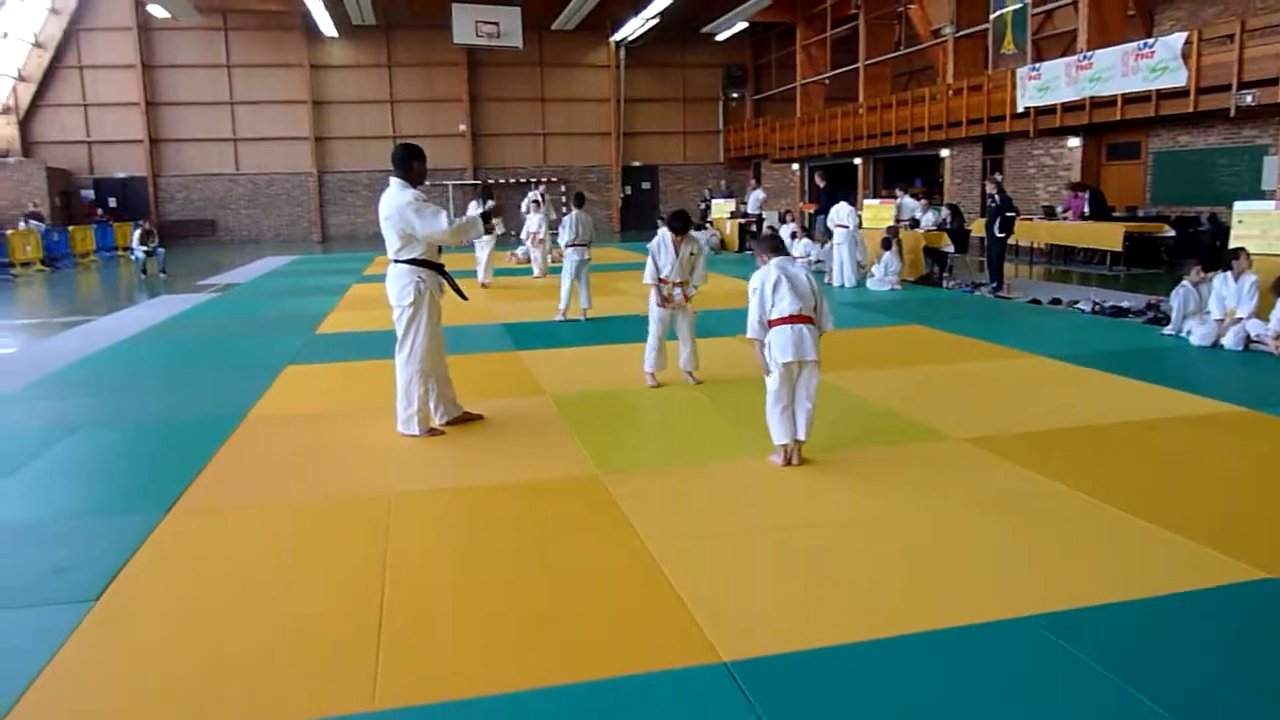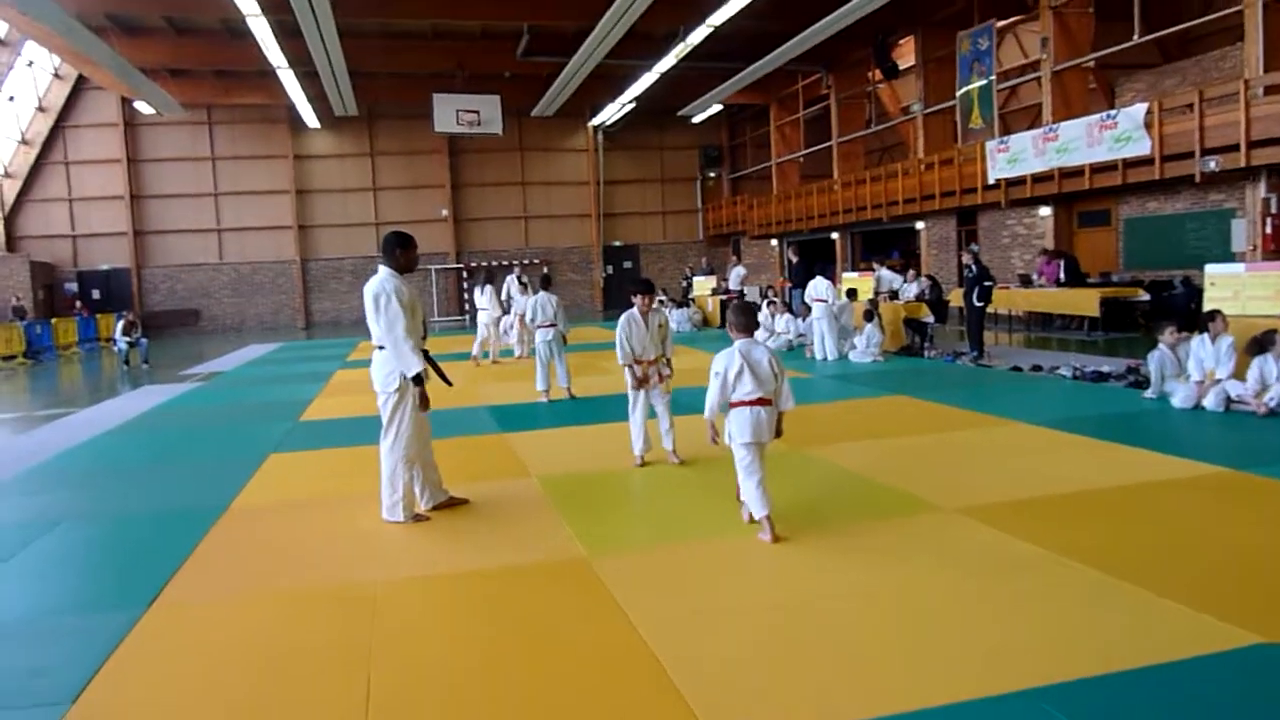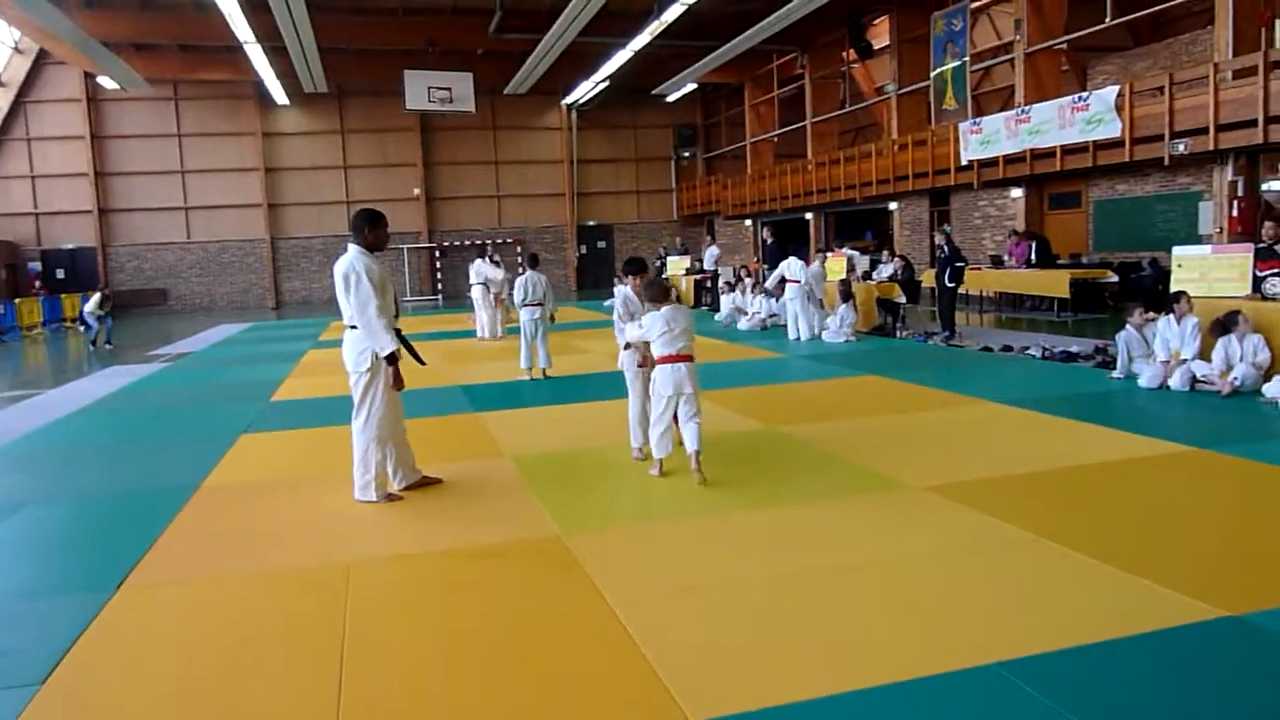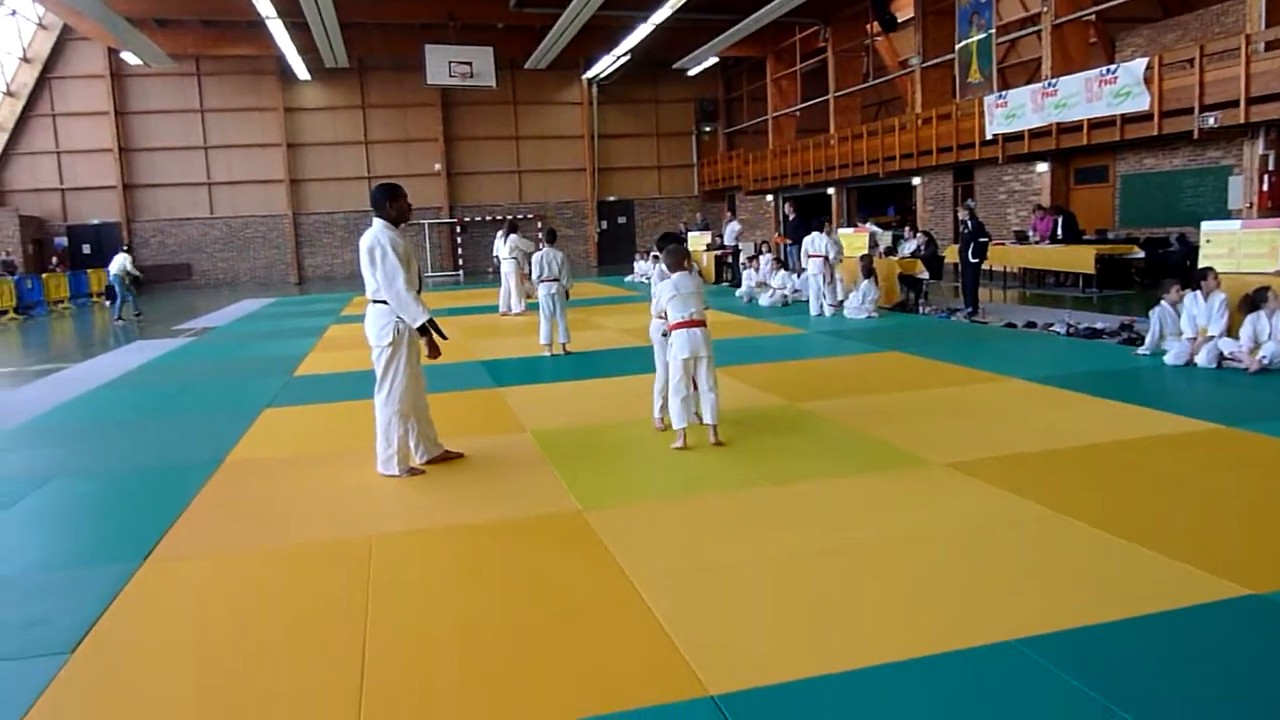
dt=0.7s
person 1, frame 1
left shoulder: (398, 196)
right shoulder: (406, 200)
left elbow: (431, 231)
right elbow: (446, 229)
left wrist: (477, 222)
right wrist: (483, 219)
left hip: (416, 279)
right hip: (413, 282)
left knee: (432, 350)
right knee: (415, 353)
left ankle: (447, 411)
right ankle: (412, 422)
person 1, frame 2
left shoulder: (387, 283)
right shoulder: (388, 286)
right elbow: (399, 338)
left wrist: (417, 376)
right wrist: (417, 382)
left hip: (400, 366)
right hip: (397, 369)
left knee: (417, 436)
right knee: (400, 440)
left ankle: (434, 496)
right ankle: (397, 509)
person 1, frame 3
left shoulder: (358, 261)
right shoulder: (359, 265)
right elbow: (371, 317)
left wrist: (391, 354)
right wrist: (392, 361)
left hip: (373, 346)
right hip: (369, 348)
left knee: (391, 416)
right knee: (372, 419)
left ankle: (407, 476)
right ankle: (370, 489)
person 1, frame 4
left shoulder: (384, 236)
right shoulder: (383, 239)
right elbow: (399, 290)
left wrist: (422, 324)
right wrist: (426, 333)
left hip: (397, 320)
right hip: (391, 322)
left knee: (412, 390)
right knee: (394, 394)
left ankle: (428, 451)
right ankle: (392, 462)
person 2, frame 1
left shoulder: (761, 276)
right shoulder: (804, 272)
left elbow: (757, 318)
right elbow: (822, 313)
left wrist: (760, 352)
left hip: (780, 337)
right hip: (808, 336)
left knee: (778, 397)
right knee: (805, 397)
left ankle: (782, 450)
right ankle: (796, 450)
person 2, frame 2
left shoulder: (724, 358)
right shoulder: (768, 354)
left elbow: (715, 394)
right elbow: (783, 392)
left wrist: (710, 425)
right wrist: (779, 422)
left hip: (740, 417)
right hip: (766, 414)
left knee: (750, 473)
right knee: (754, 469)
left ankle: (768, 528)
right ankle: (748, 507)
person 2, frame 3
left shoulder: (652, 319)
right shoulder: (687, 313)
left elbow: (631, 335)
left wrist: (630, 327)
left hip: (664, 372)
right hip: (686, 369)
left knee: (660, 420)
right knee: (690, 419)
left ankle: (658, 465)
right ankle: (695, 461)
person 2, frame 4
left shoulder: (664, 286)
right shoulder: (697, 281)
left elbow: (655, 311)
left hip: (680, 337)
right hip: (700, 334)
left knee: (678, 389)
right knee: (707, 386)
left ankle: (681, 436)
right ankle: (713, 433)
person 3, frame 1
left shoulder: (694, 244)
right shoulder: (658, 241)
left elbow: (698, 269)
right elbow: (651, 269)
left wrist: (693, 289)
right wrist: (657, 293)
left hip: (683, 292)
right hip: (662, 291)
left knee: (687, 334)
right knee: (656, 334)
left ankle: (688, 370)
right ankle: (650, 372)
person 3, frame 2
left shoulder: (660, 317)
right shoulder: (626, 319)
left elbow: (666, 341)
right elbow: (622, 349)
left wrist: (669, 365)
right wrist: (632, 375)
left hip: (657, 369)
right hip: (637, 371)
left knee: (664, 410)
right knee: (638, 414)
left ankle: (670, 449)
right ankle: (639, 452)
person 3, frame 3
right shoulder: (623, 299)
right elbow: (621, 330)
right wrist: (639, 346)
right hip: (633, 354)
left knee: (652, 397)
right knee: (637, 399)
left ankle: (650, 435)
right ankle: (637, 445)
person 3, frame 4
left shoulder: (687, 270)
right shoulder: (659, 273)
left elbow: (693, 295)
right elbow: (660, 302)
left hip: (683, 326)
right hip: (663, 326)
left knee: (689, 369)
right knee: (664, 371)
left ankle: (692, 409)
right ankle: (659, 415)
